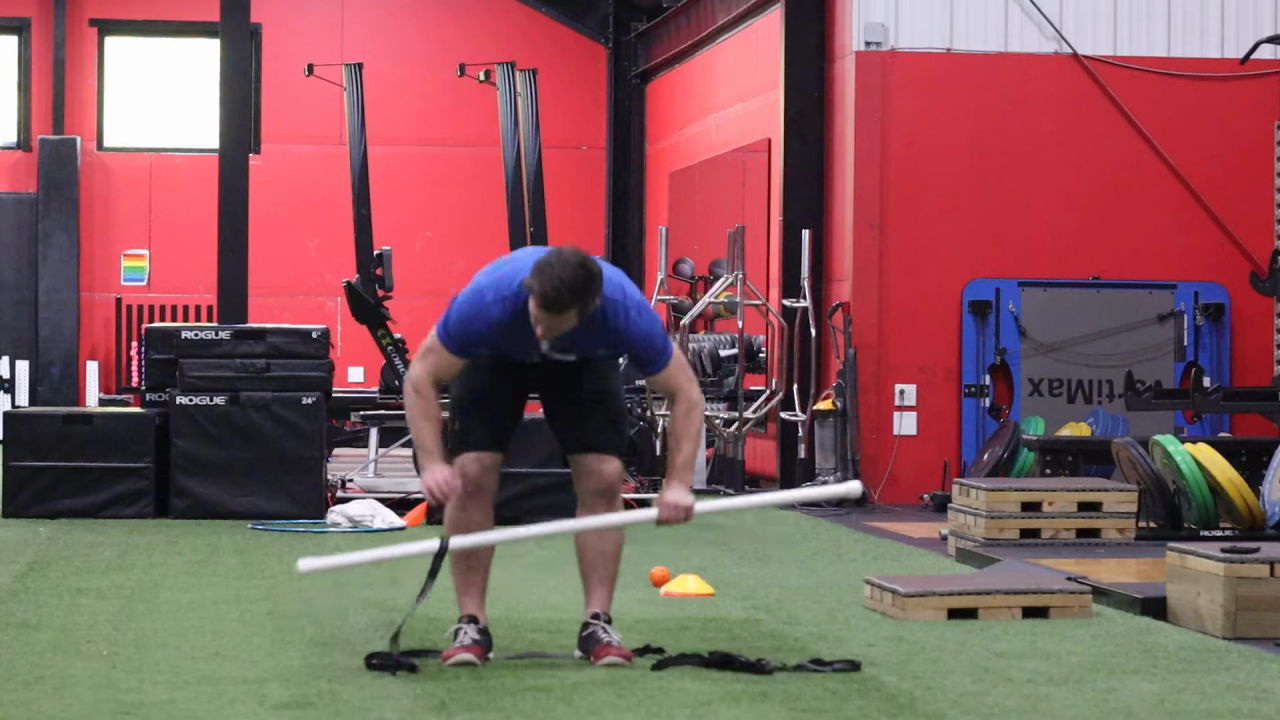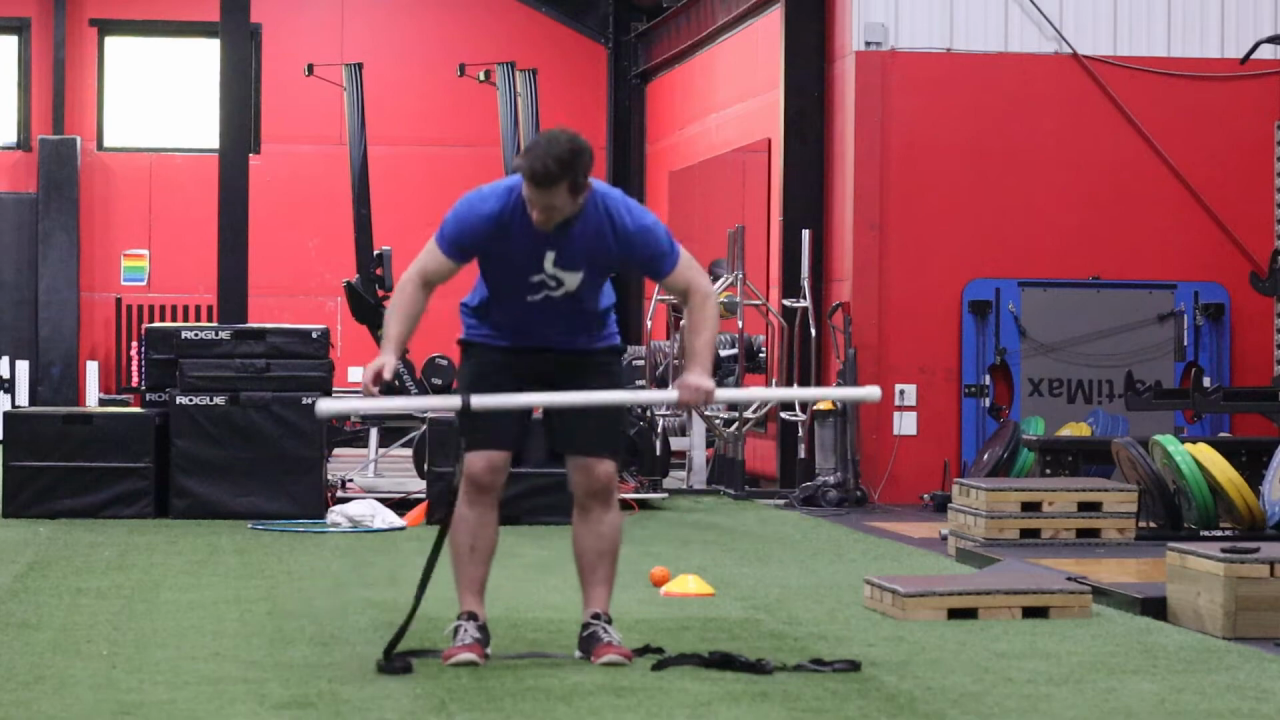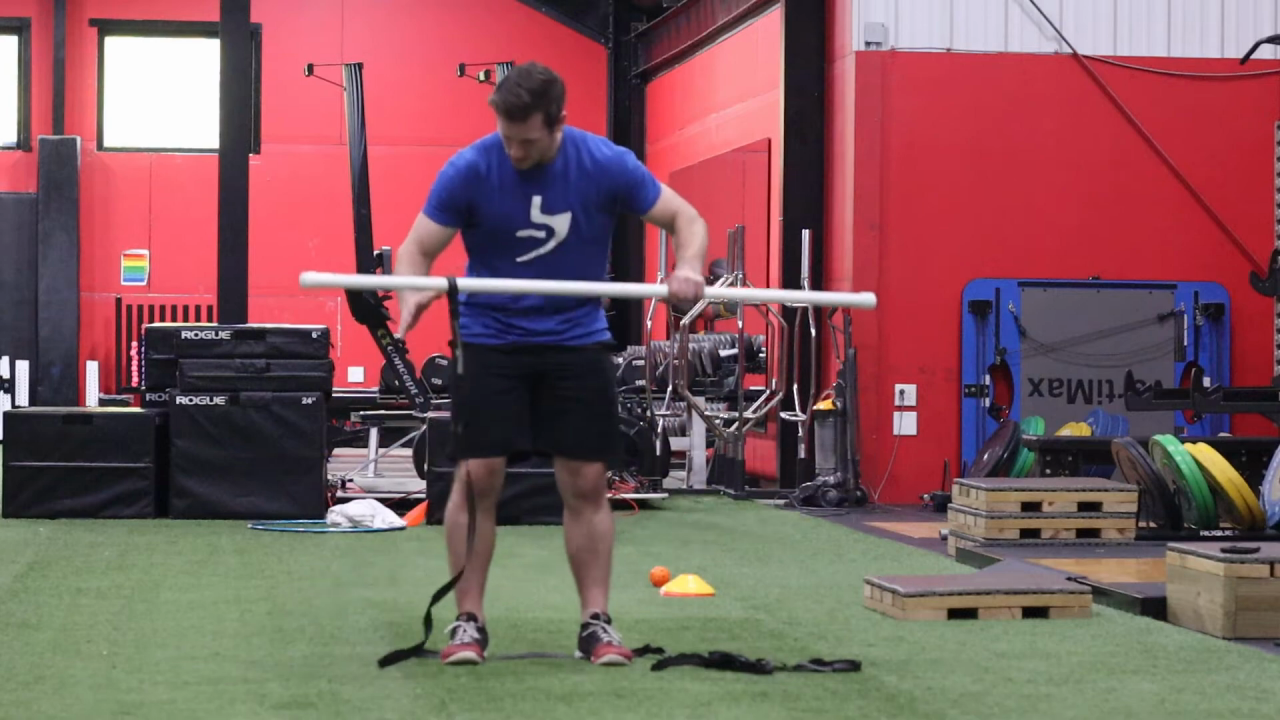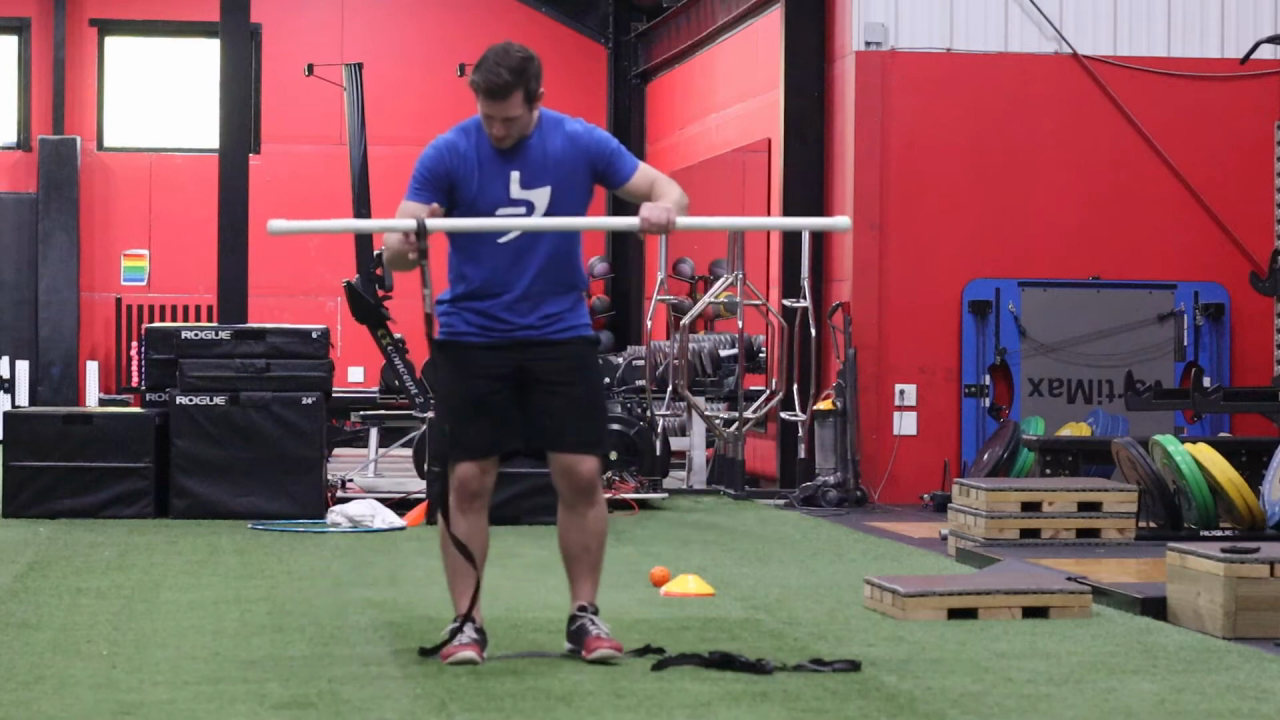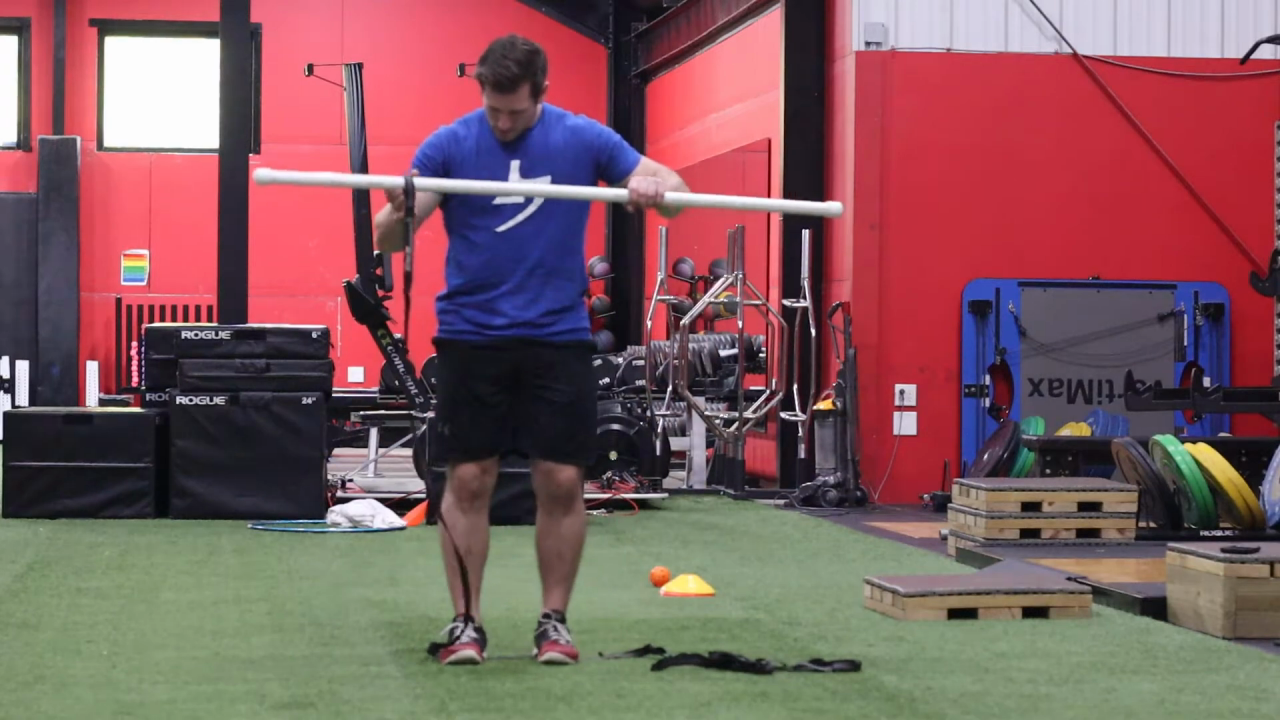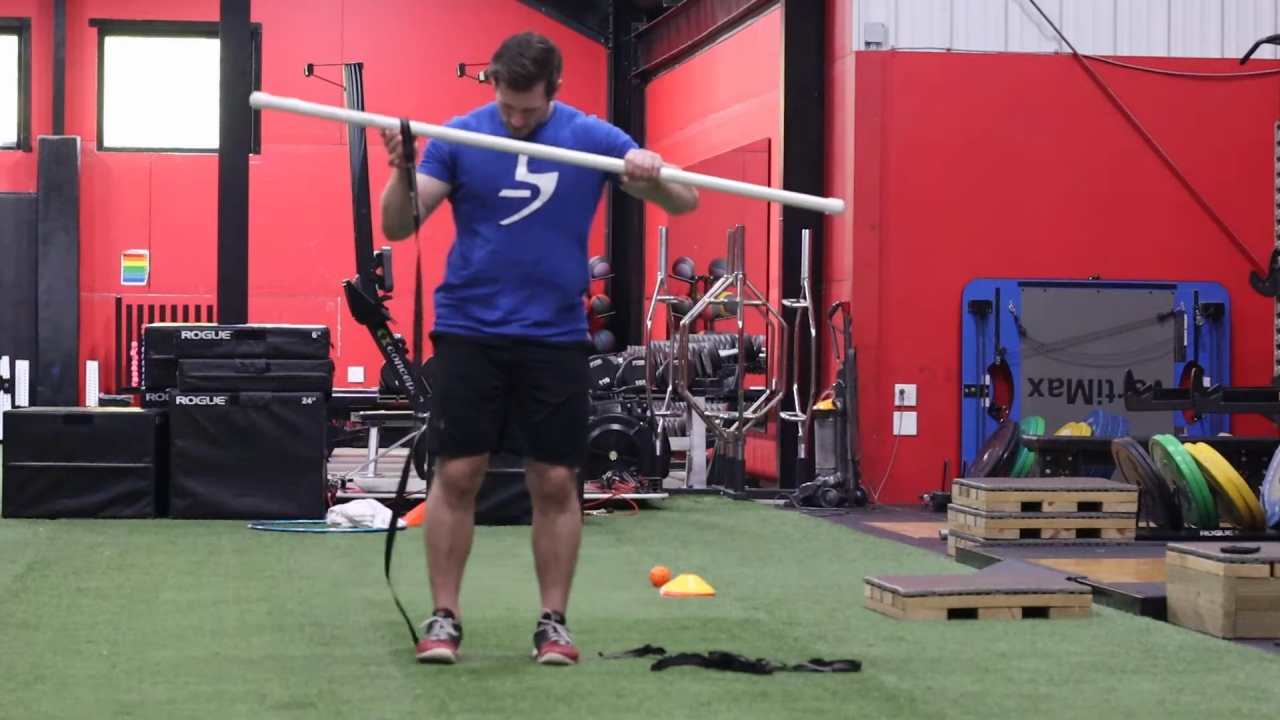
dt=0.2s
person 1, frame 1
left shoulder: (625, 313)
right shoulder: (487, 301)
left elbow: (685, 395)
right elbow: (422, 379)
left wrist: (677, 483)
right wrist: (431, 462)
left hip: (586, 362)
right hip: (494, 356)
left knee: (603, 477)
right knee: (473, 473)
left ankle: (597, 623)
right ankle: (471, 624)
person 1, frame 2
left shoulder: (625, 221)
right shoulder: (485, 208)
left elbow: (697, 289)
right elbow: (419, 278)
left wrist: (697, 367)
right wrist: (391, 348)
left hip: (586, 349)
right hip: (496, 343)
left knee: (598, 479)
right knee: (481, 474)
left ankle: (597, 622)
right ankle: (470, 620)
person 1, frame 3
left shoulder: (606, 164)
right shoulder: (468, 170)
left elbow: (685, 218)
right elbow: (418, 248)
left wrist: (688, 266)
right wrist: (410, 294)
left hip: (579, 341)
right hip: (488, 342)
left knee: (586, 483)
right knee: (477, 477)
left ankle: (596, 621)
right ankle: (468, 620)
person 1, frame 4
left shoulder: (582, 143)
right shoulder: (447, 153)
left elbow: (663, 187)
right elbow: (398, 238)
left wrist: (662, 209)
right wrist: (401, 245)
left hip: (562, 334)
right hip: (471, 337)
left knee: (581, 476)
right knee: (468, 480)
left ankle: (584, 615)
right ankle: (465, 621)
person 1, frame 5
left shoulder: (584, 139)
right shoulder: (448, 145)
left elbow: (673, 186)
right elbow: (390, 236)
left wrist: (656, 189)
right wrist: (395, 216)
left hip: (559, 337)
right hip: (470, 336)
left knee: (562, 483)
right knee: (468, 480)
left ankle: (553, 621)
right ankle: (466, 621)
person 1, frame 6
left shoulder: (594, 138)
right shoulder: (457, 137)
left elbow: (684, 198)
right elbow: (396, 226)
left wrist: (654, 174)
right wrist: (401, 174)
left hip: (555, 337)
right hip: (468, 332)
left knee: (555, 483)
right knee: (456, 476)
left ankle: (553, 620)
right ankle: (444, 616)
